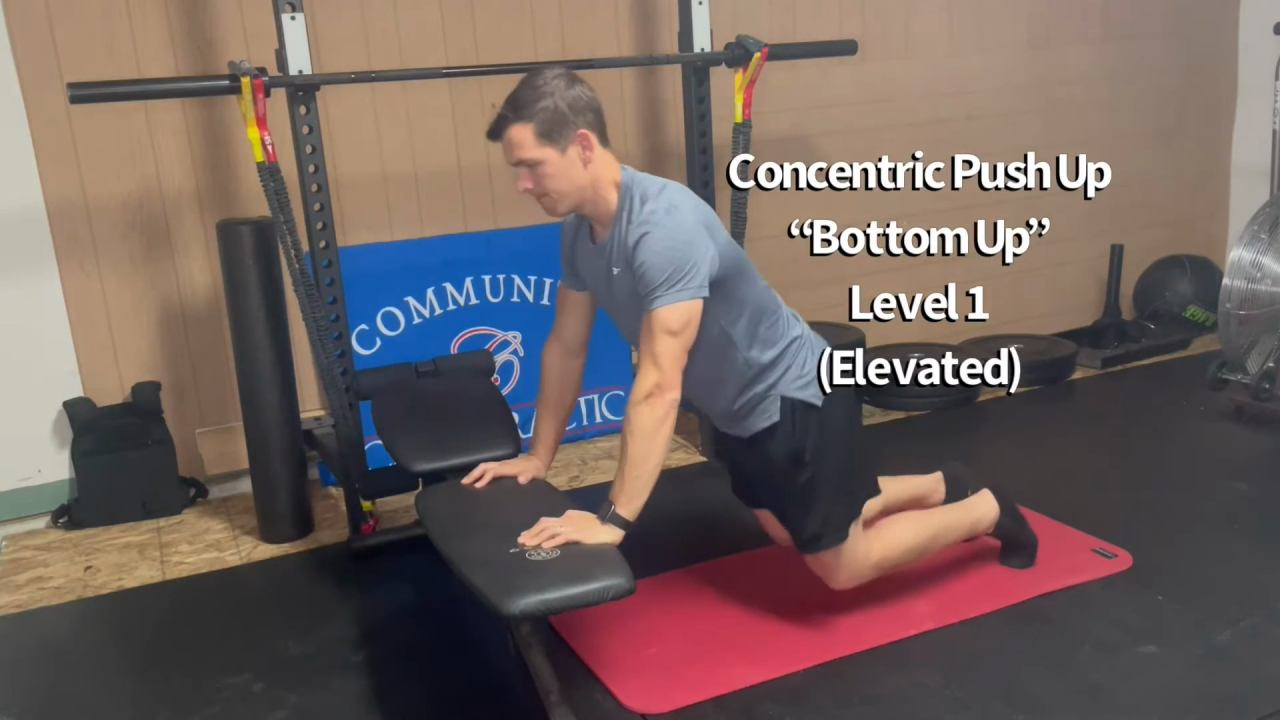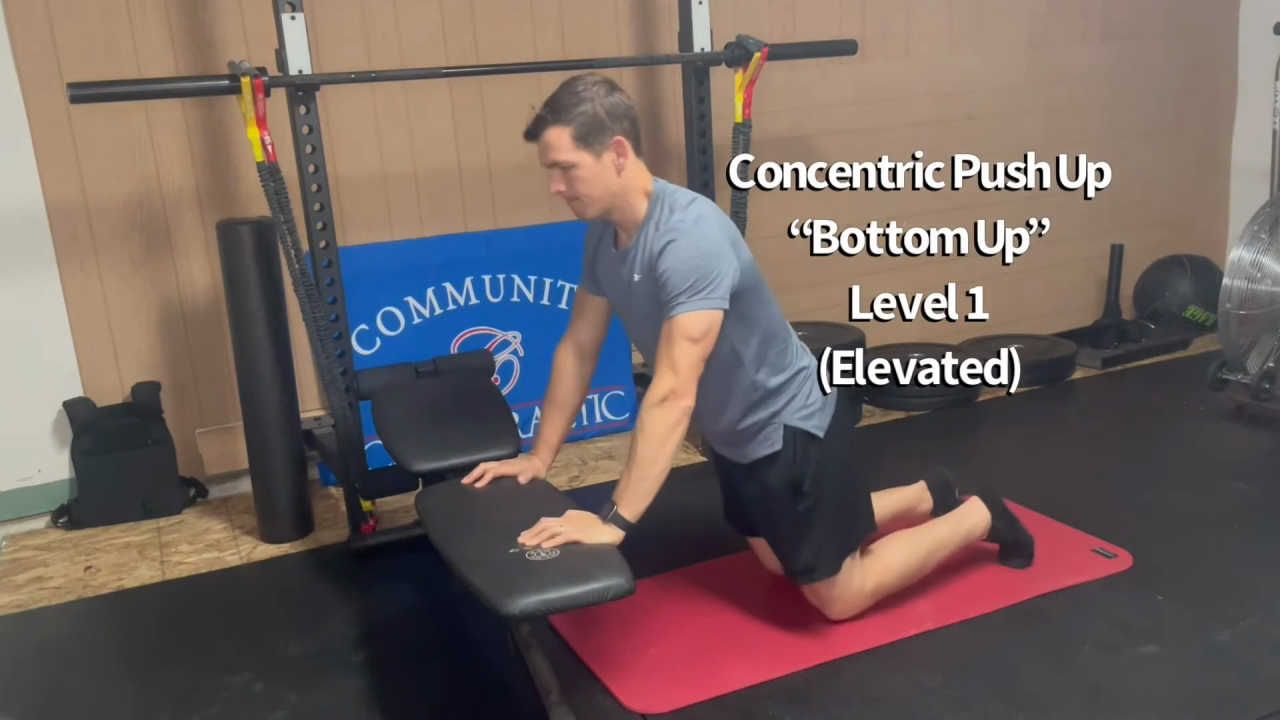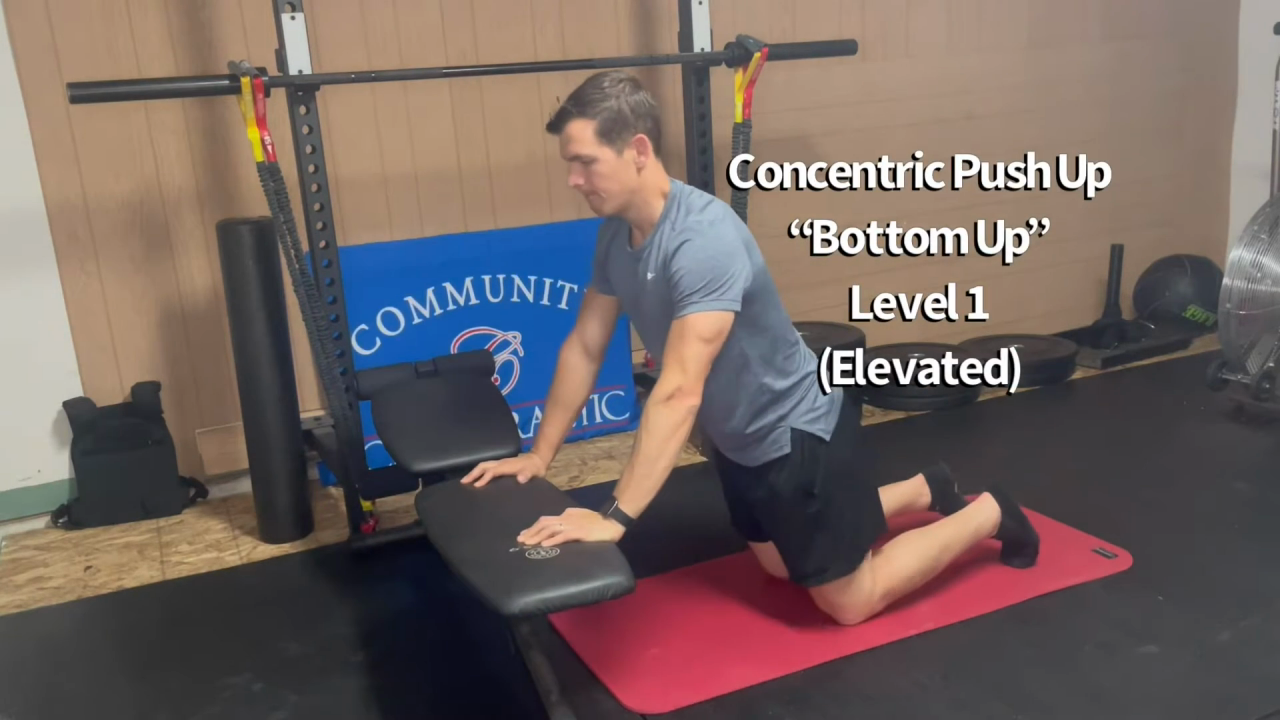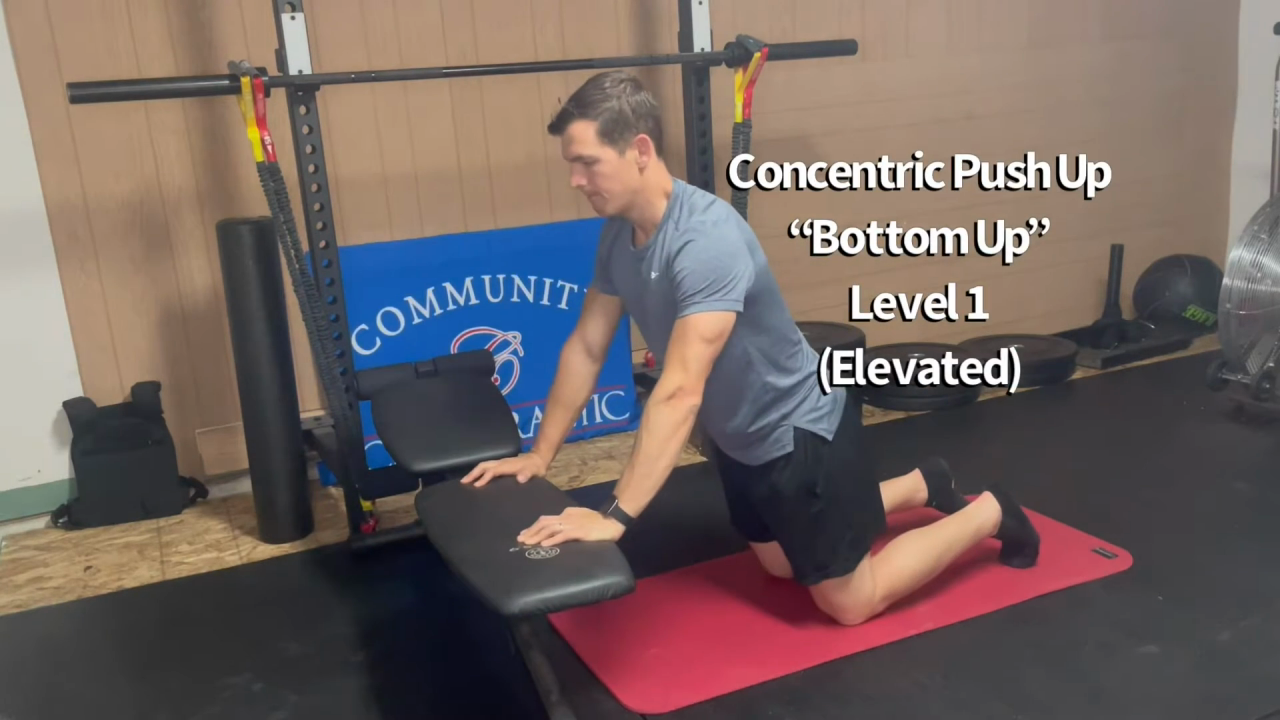
dt=0.2s
person 1, frame 1
left shoulder: (665, 226)
right shoulder: (582, 227)
left elbow: (658, 388)
right elbow: (565, 345)
left wrist: (614, 520)
right wrist: (537, 456)
left hip: (791, 396)
right hip: (738, 407)
left knee: (841, 565)
right knee: (796, 531)
left ankle: (988, 510)
right ankle: (940, 487)
person 1, frame 2
left shoulder: (690, 237)
right shoulder: (604, 235)
left elbow: (673, 395)
right elbow: (577, 348)
left wrist: (614, 521)
right wrist: (538, 457)
left hip: (791, 426)
right hip: (738, 433)
left knee: (837, 595)
right knee: (784, 561)
left ankle: (978, 515)
right ankle: (926, 495)
person 1, frame 3
left shoulder: (704, 238)
right shoulder: (617, 235)
left elbow: (679, 394)
right elbow: (583, 348)
left wrist: (615, 517)
right wrist: (539, 455)
left hip: (798, 431)
right hip: (741, 437)
left knee: (848, 602)
right knee: (781, 566)
left ankle: (988, 514)
right ankle: (925, 489)
person 1, frame 4
left shoulder: (707, 238)
right shoulder: (619, 235)
left elbow: (680, 394)
right elbow: (585, 348)
left wrist: (615, 517)
right wrist: (539, 455)
left hip: (801, 430)
right hip: (743, 436)
left knee: (848, 601)
right knee: (783, 566)
left ankle: (989, 513)
right ankle: (922, 485)
